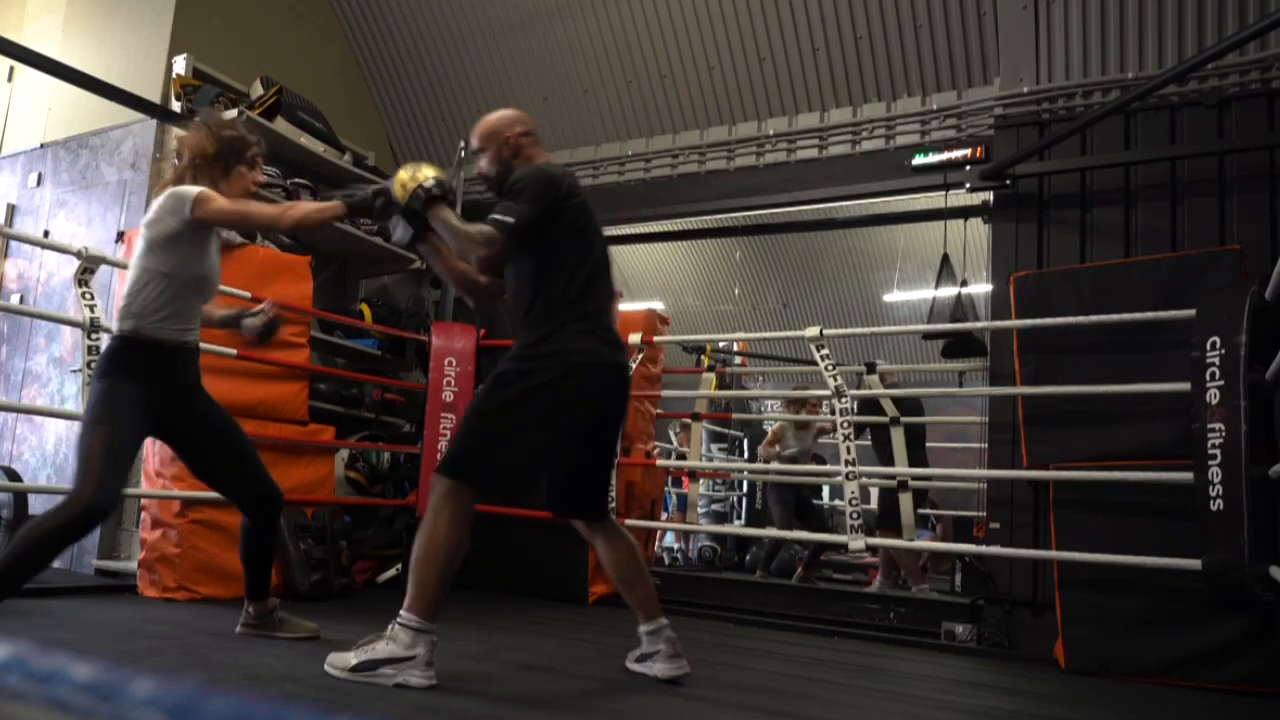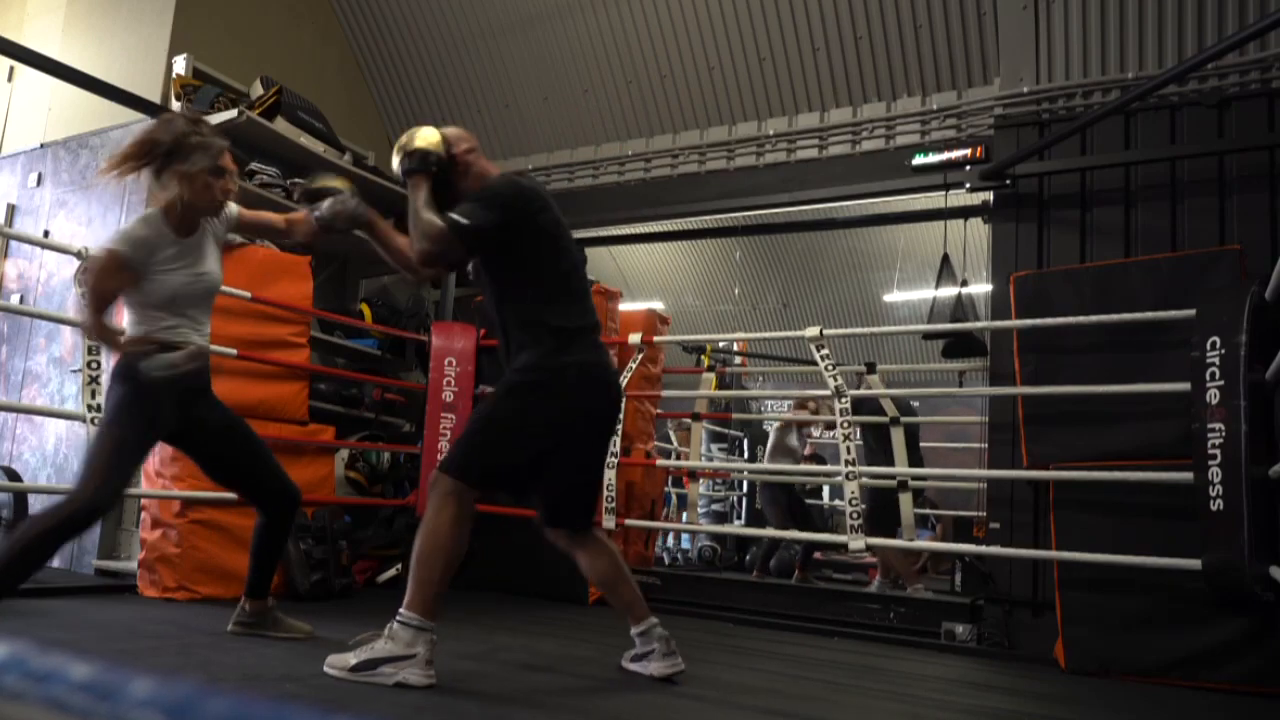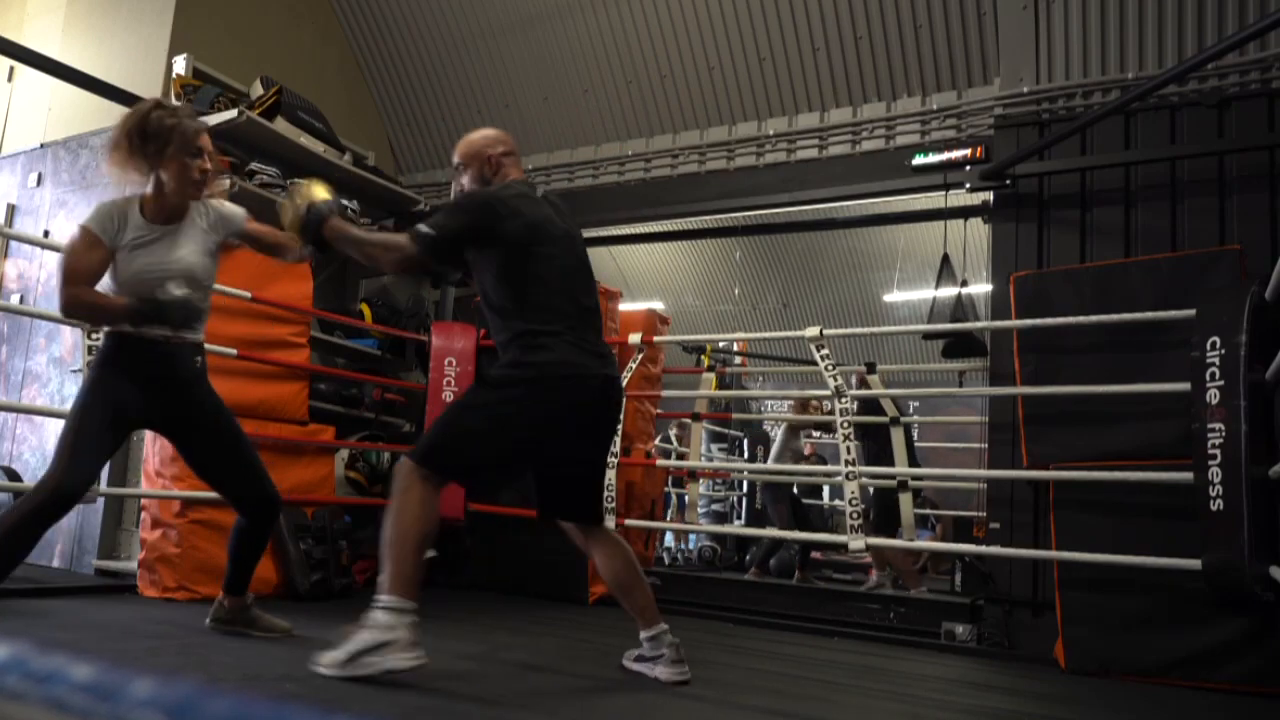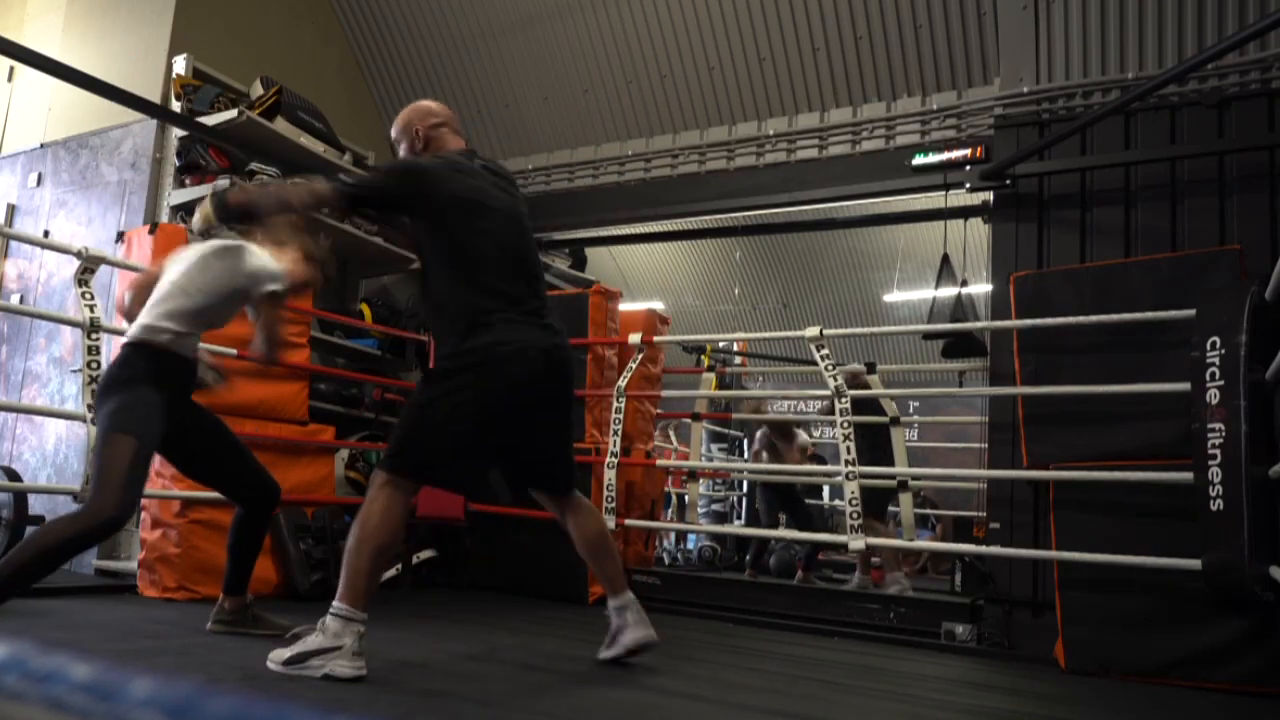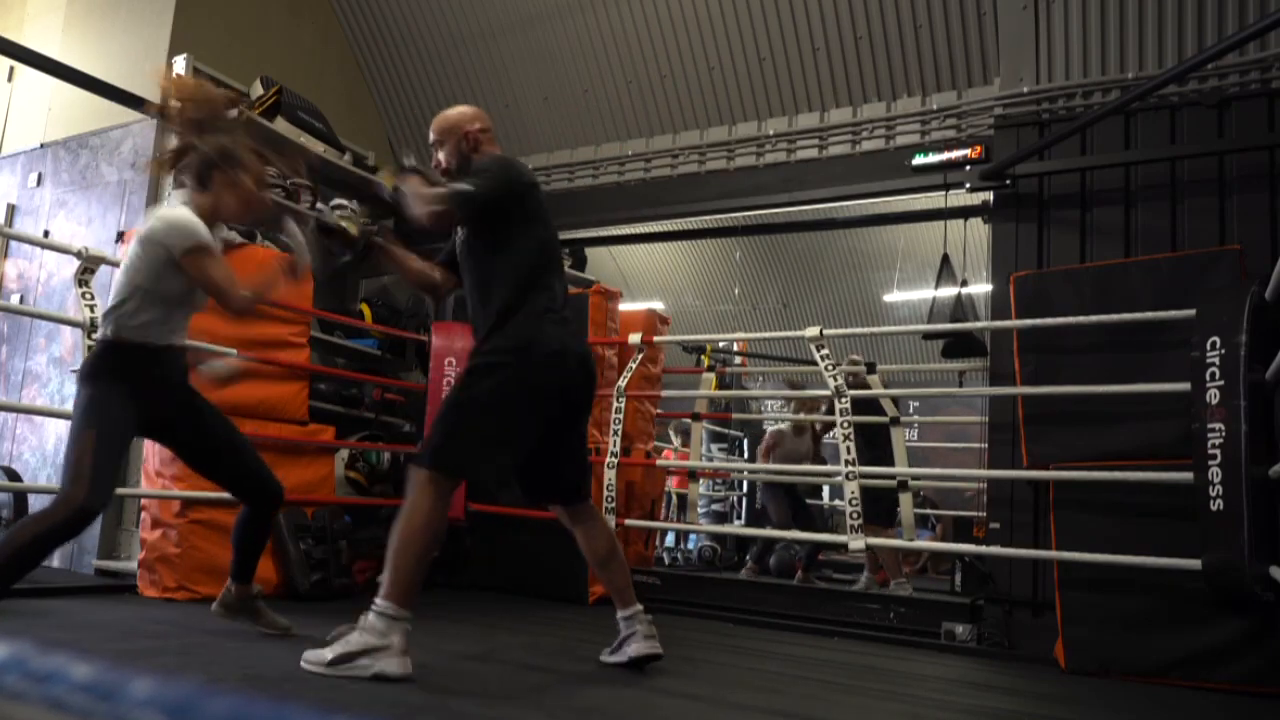
dt=0.4s
person 1, frame 1
left shoulder: (540, 179)
right shoulder: (551, 202)
left elbow: (484, 251)
right elbow: (483, 289)
left wrist: (433, 208)
right wrist: (425, 234)
left hip: (552, 364)
right hip: (603, 370)
left knee: (453, 488)
right knee: (591, 516)
left ankle: (408, 645)
right ankle: (661, 644)
person 1, frame 2
left shoulder: (507, 192)
right shoulder: (500, 208)
left elbow: (429, 247)
right elbow: (421, 264)
left wrist: (415, 181)
right wrist: (363, 218)
left hip: (556, 374)
right hip: (588, 382)
left knee: (452, 487)
right knee: (568, 527)
left ankle: (408, 645)
right ankle: (653, 643)
person 1, frame 3
left shoulder: (486, 206)
right shoulder: (550, 214)
left elbow: (401, 256)
left wrist: (326, 225)
left hip: (537, 376)
right hip: (594, 382)
left knee: (417, 472)
right knee: (582, 521)
left ankle: (391, 629)
right ankle: (661, 647)
person 1, frame 4
left shoulder: (422, 176)
right shoulder: (501, 180)
left elbow: (315, 197)
left wrist: (230, 201)
left hip: (479, 361)
right hip: (542, 360)
left knee: (392, 484)
right knee: (561, 494)
left ankle: (339, 637)
right ankle: (627, 615)
person 1, frame 5
left shoulder: (502, 172)
right shoulder: (483, 215)
left elbow: (431, 211)
right elbow: (438, 282)
left wrist: (408, 188)
right wrist: (378, 240)
left hip: (521, 358)
right hip: (565, 362)
left knee: (430, 478)
right knee: (571, 502)
left ankle: (382, 636)
right ankle: (636, 628)
person 2, frame 1
left shoulder: (205, 221)
right shoulder: (183, 201)
right elbow: (279, 218)
left wrist: (244, 319)
right wrist: (353, 202)
left hip: (180, 380)
right hip: (130, 373)
left knee: (266, 499)
right knee: (91, 503)
left ankle: (259, 609)
person 2, frame 2
left shoulder: (218, 219)
right shoulder: (135, 238)
left elbow: (288, 231)
right elbow: (94, 320)
left wrist: (318, 216)
right wrist: (139, 358)
left hip: (195, 389)
right hip: (146, 385)
left knee: (282, 497)
right knee: (89, 504)
left ankle: (255, 609)
person 2, frame 3
left shoulder: (217, 216)
right shoulder: (112, 216)
left elbow: (288, 248)
right elbow: (73, 300)
right wrist: (146, 309)
left hip: (185, 379)
right hip: (124, 371)
left knee: (262, 501)
right knee: (60, 490)
left ankle: (233, 604)
person 2, frame 4
left shoulder: (206, 251)
right shoulder: (265, 270)
left elbow: (132, 303)
right elbow: (268, 352)
left hip: (154, 379)
right hip: (139, 384)
left knee: (262, 491)
right knee: (104, 514)
left ankle: (235, 604)
person 2, frame 5
left shoulder: (193, 224)
right shoulder: (179, 225)
right elbow: (237, 303)
right wrist: (291, 262)
left hip: (167, 384)
right hip: (118, 379)
left knee: (265, 491)
right knee: (78, 507)
left ankle: (240, 596)
person 3, frame 1
left shoulder: (875, 398)
right shoulder: (912, 398)
left elbow: (854, 430)
left knee: (891, 532)
right knee: (889, 530)
left ankle: (921, 589)
right ankle: (882, 584)
person 3, frame 2
left shoulder: (863, 401)
right shoulder: (904, 404)
left knee: (878, 534)
right knee: (884, 530)
left ankle: (916, 589)
right ankle: (882, 582)
person 3, frame 3
left shoulder: (869, 401)
right shoulder: (890, 403)
left elbow: (855, 432)
left knee: (882, 536)
right knee: (876, 527)
left ankle: (918, 590)
right ankle: (880, 576)
person 3, frame 4
left shoulder: (859, 399)
right shoulder: (880, 398)
right hip: (878, 469)
left knee: (871, 522)
right knee: (864, 523)
left ankle: (895, 578)
right ankle: (862, 578)
person 3, frame 5
left shoulder: (853, 393)
left hip: (877, 468)
right hip: (890, 467)
left knee: (875, 527)
right knee: (875, 525)
left ankle: (899, 585)
right ankle: (869, 579)
person 4, frame 1
left shoulder: (815, 428)
right shoulder: (783, 427)
left elbow: (835, 427)
right elbow: (762, 451)
right wrist: (782, 455)
left hip: (798, 488)
right hip: (779, 486)
left knee: (823, 532)
right knee: (784, 530)
left ankle: (804, 574)
right ankle: (761, 574)
person 4, frame 2
left shoulder: (803, 435)
right shoulder: (786, 424)
right elbow: (799, 418)
left hip: (789, 487)
right hip: (771, 485)
left knee: (814, 531)
right knee: (781, 530)
left ankle: (801, 574)
right ankle: (758, 574)
person 4, frame 3
left shoulder: (799, 431)
right shoulder: (792, 424)
right elbow: (805, 422)
left hip: (786, 487)
right hip: (773, 484)
left knee: (810, 530)
right knee: (786, 530)
left ankle: (802, 574)
right ankle: (756, 572)
person 4, frame 4
left shoulder: (802, 441)
right shoulder: (763, 435)
right elbow: (754, 457)
left wrist: (776, 444)
left hip: (788, 488)
right hip: (768, 487)
left knee: (813, 531)
right knee: (769, 525)
left ankle: (804, 574)
right ankle: (750, 572)
person 4, frame 5
left shoulder: (810, 433)
right shoulder: (779, 432)
left elbow: (812, 460)
right elbow: (762, 455)
left hip: (791, 489)
right hip: (772, 487)
left knee: (816, 533)
right knee: (783, 525)
left ankle: (804, 573)
right ankle: (752, 567)
